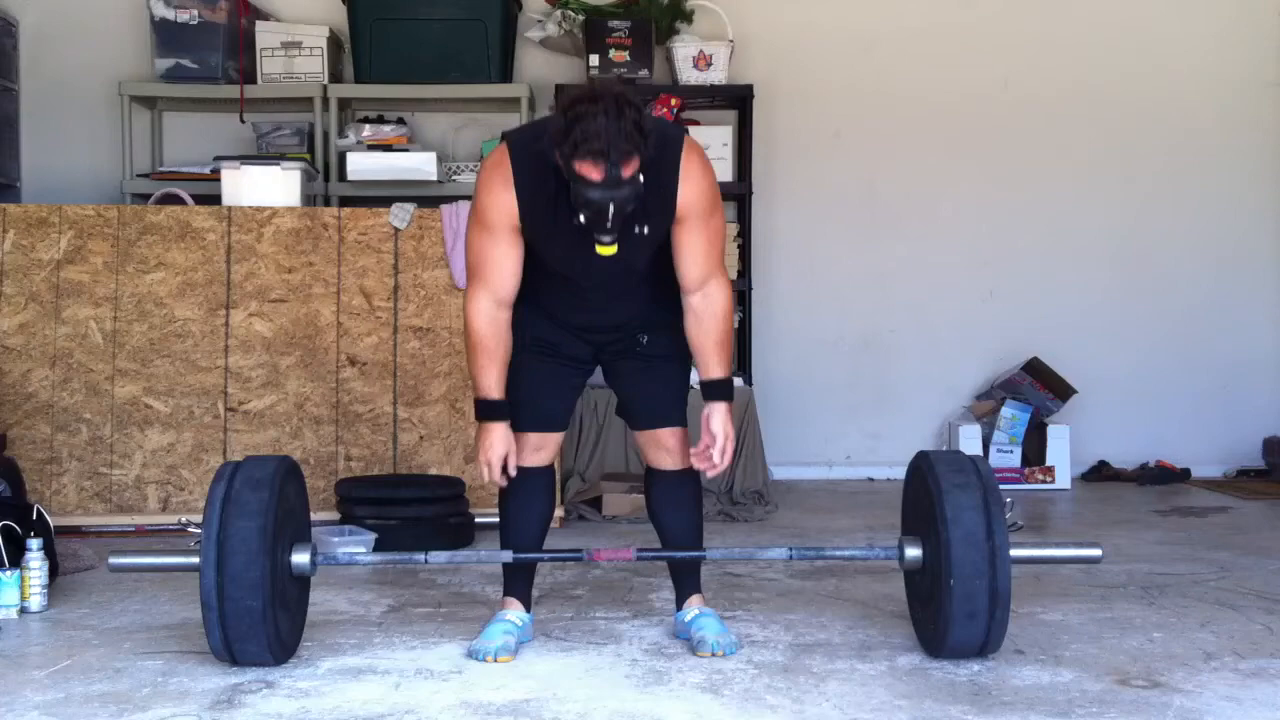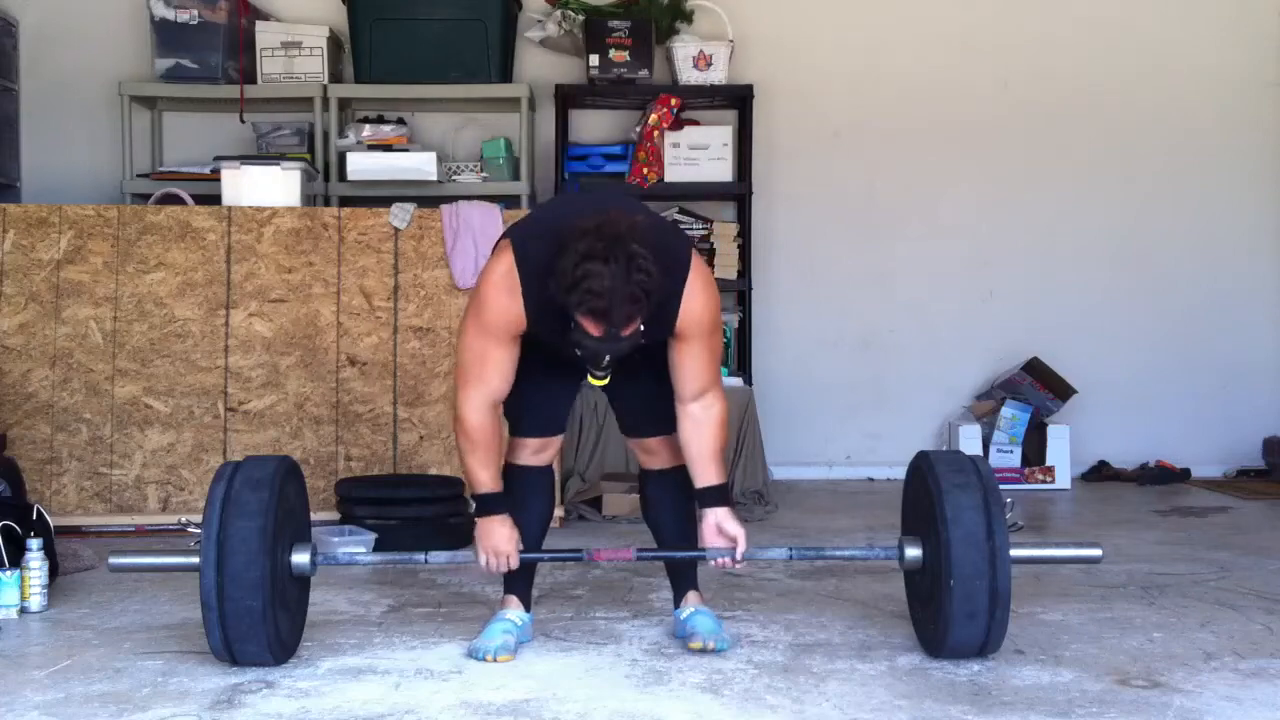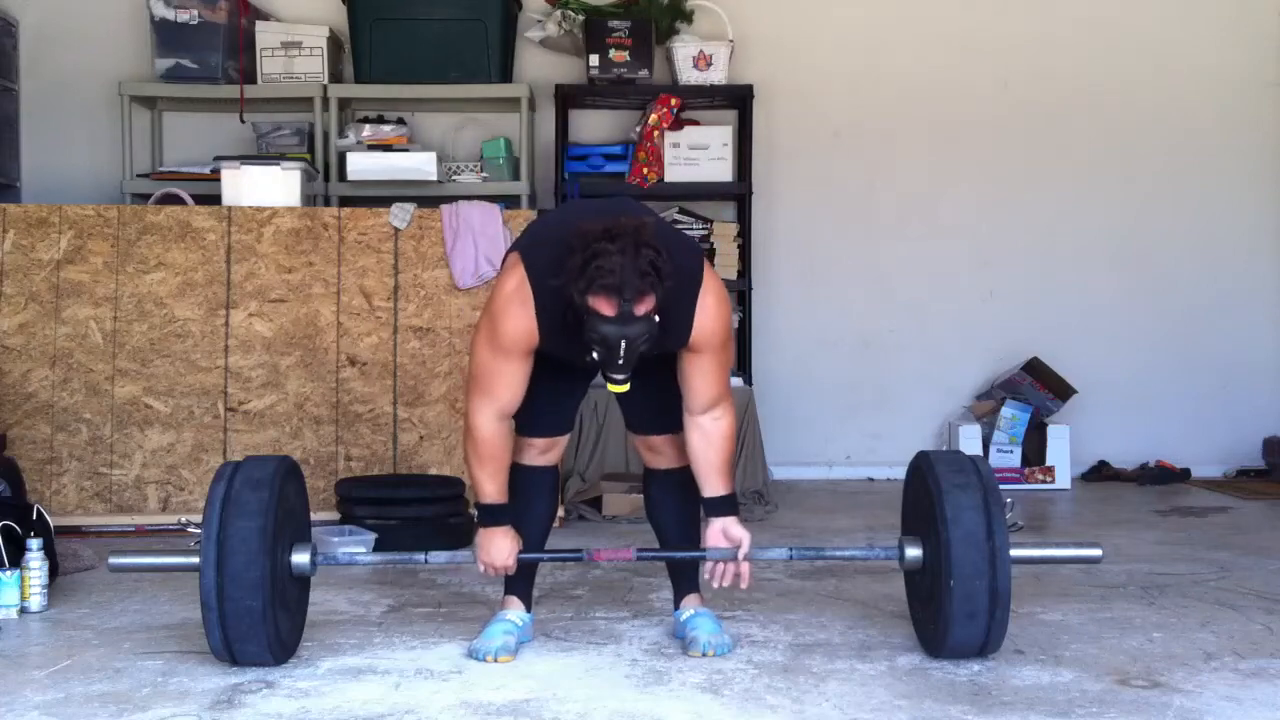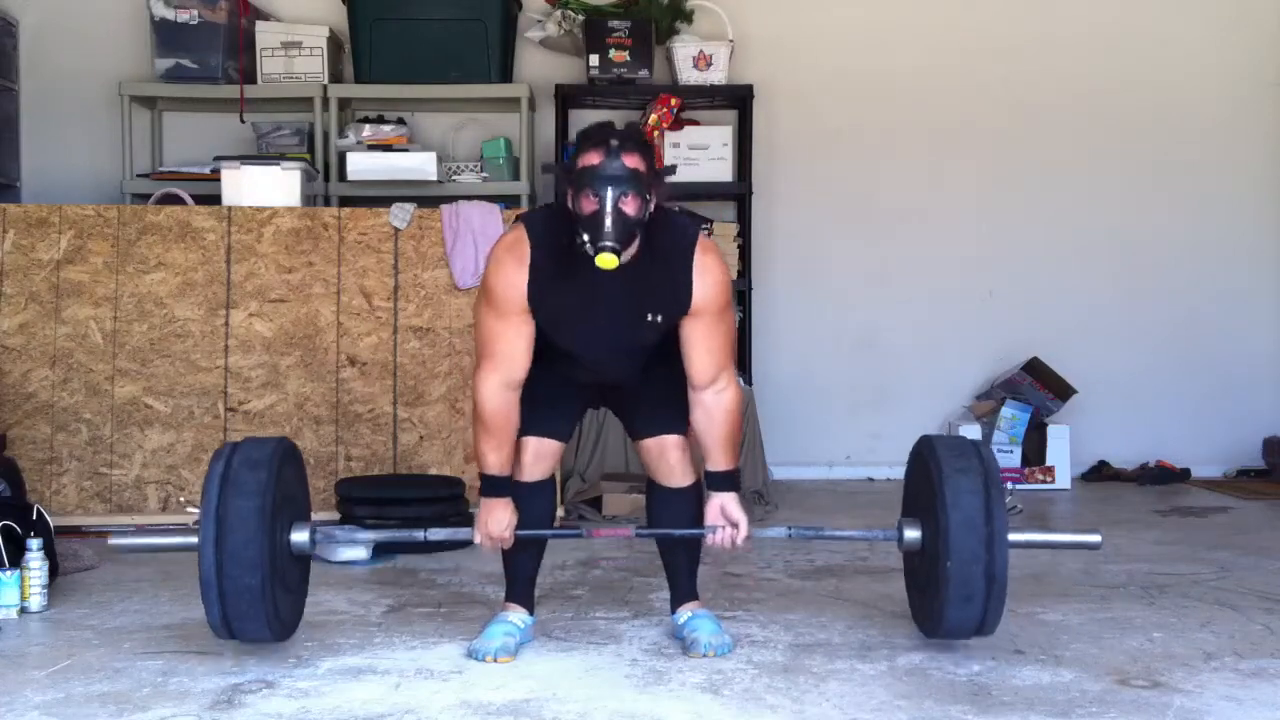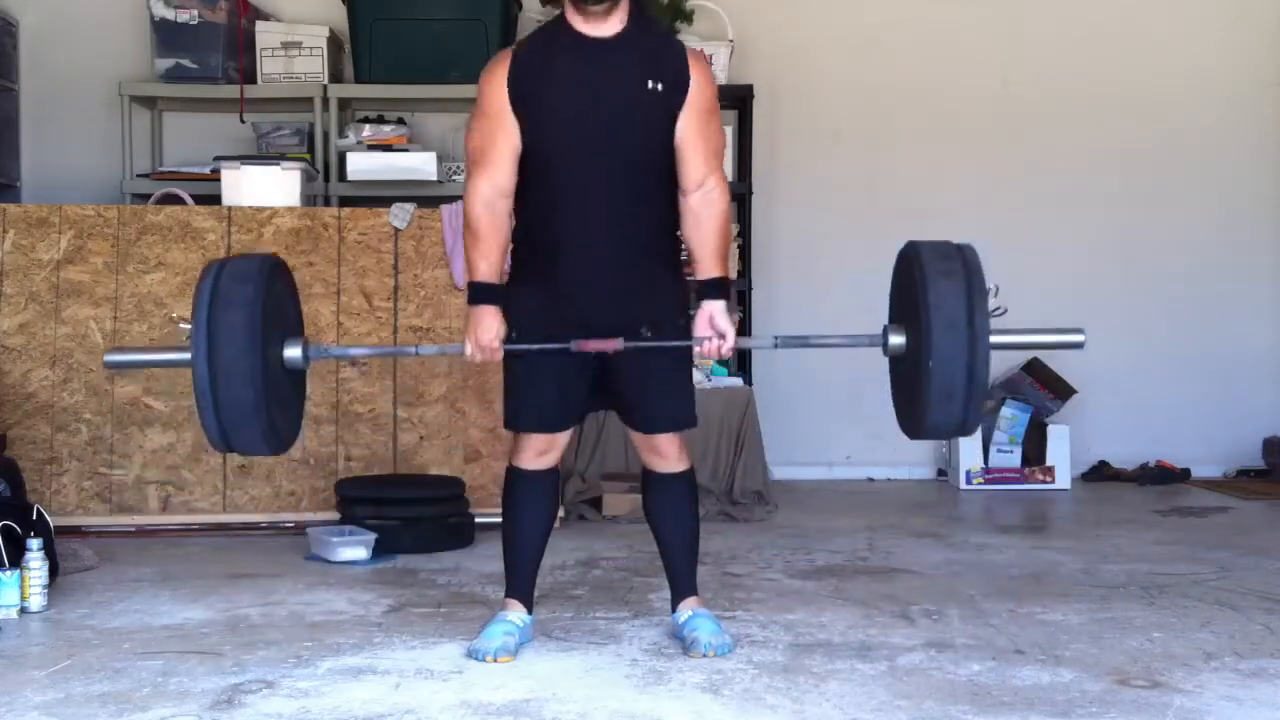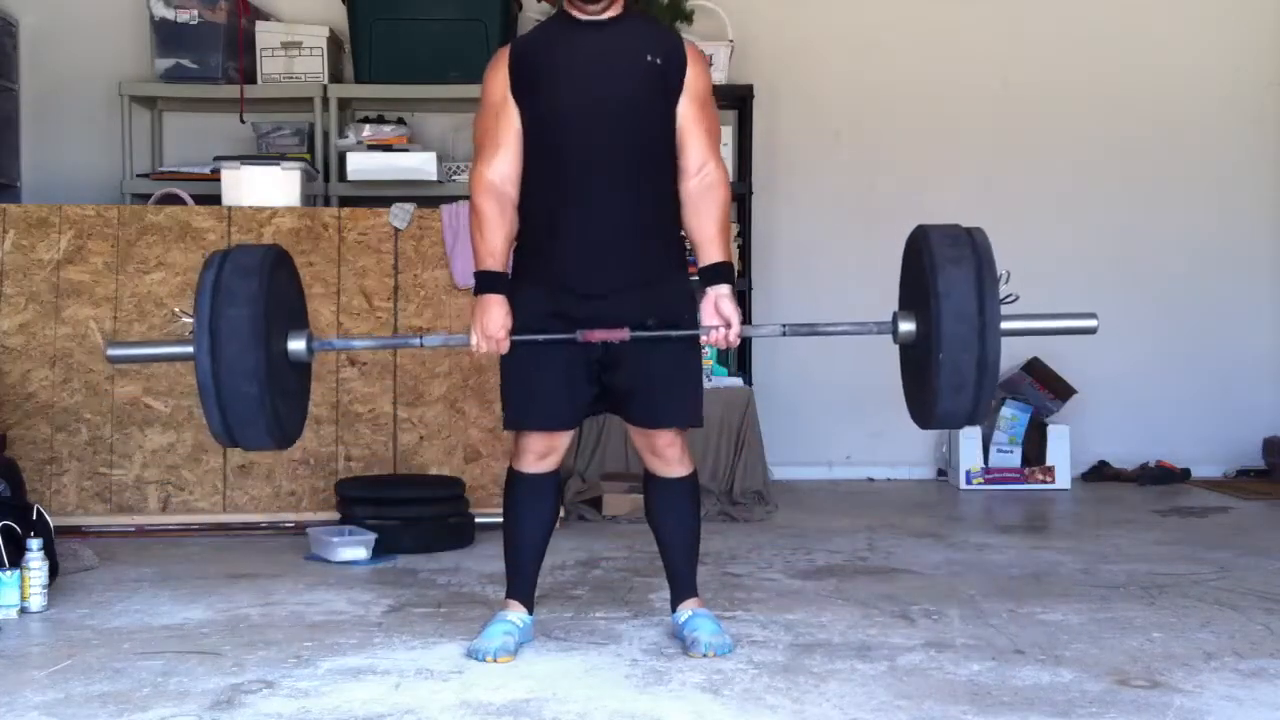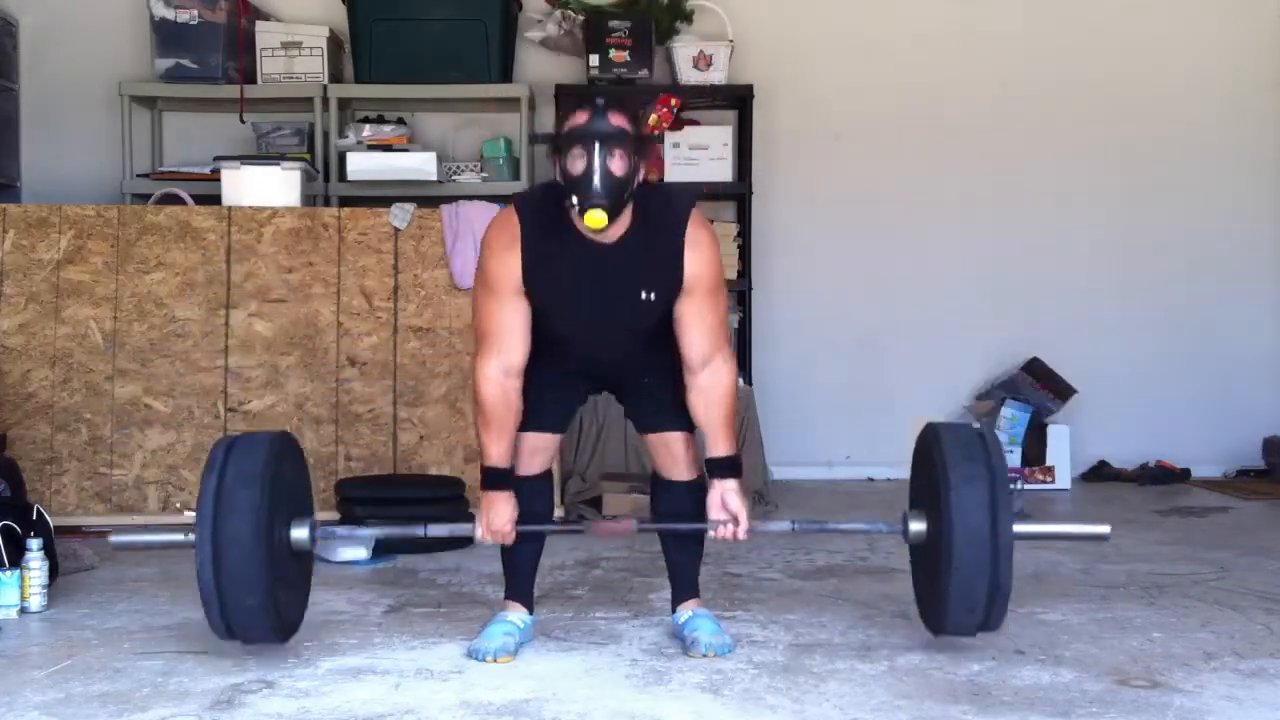
dt=0.5s
person 1, frame 1
left shoulder: (683, 167)
right shoulder: (509, 172)
left elbow: (706, 288)
right elbow: (489, 302)
left wrist: (718, 395)
right wrist: (492, 415)
left hip: (649, 321)
right hip: (546, 324)
left knee: (668, 446)
right knee: (531, 449)
left ankle: (691, 603)
right ankle: (515, 606)
person 1, frame 2
left shoulder: (688, 283)
right shoulder: (511, 278)
left elbow: (698, 400)
right elbow: (477, 399)
left wrist: (714, 503)
right wrist: (490, 510)
right hip: (543, 339)
left knee: (660, 448)
right knee: (532, 446)
left ankle: (689, 601)
right ankle: (515, 606)
person 1, frame 3
left shoulder: (700, 294)
right shoulder: (522, 292)
left elbow: (708, 413)
right elbow: (488, 415)
left wrist: (721, 511)
right wrist: (493, 520)
left knee: (667, 448)
right knee: (536, 445)
left ankle: (689, 602)
right ankle: (515, 606)
person 1, frame 4
left shoulder: (695, 258)
right shoulder: (521, 255)
left elbow: (712, 384)
right elbow: (499, 381)
left wrist: (723, 487)
right wrist: (494, 490)
left hip: (650, 366)
right hip: (552, 365)
left knee: (673, 459)
right knee: (529, 460)
left ankle: (688, 606)
right ankle: (516, 610)
person 1, frame 5
left shoulder: (680, 64)
right shoulder: (515, 68)
left elbow: (702, 189)
right elbow: (489, 190)
left wrist: (714, 294)
right wrist: (484, 300)
left hip: (650, 300)
right hip: (543, 302)
left knee: (663, 445)
right knee: (536, 447)
left ankle: (688, 603)
right ankle: (516, 607)
person 1, frame 6
right shoulder: (518, 59)
left elbow: (701, 171)
right elbow: (496, 179)
left wrist: (718, 280)
right wrist: (490, 289)
left hip: (654, 294)
right hip: (546, 297)
left knee: (666, 447)
right knee: (536, 449)
left ankle: (688, 604)
right ankle: (517, 608)
person 1, frame 7
left shoulder: (687, 236)
right shoulder: (514, 235)
left elbow: (707, 364)
right elbow: (501, 368)
left wrist: (724, 472)
right wrist: (496, 485)
left hip: (650, 351)
right hip: (552, 353)
left knee: (677, 456)
right knee: (527, 456)
left ankle: (688, 605)
right ankle: (516, 609)
